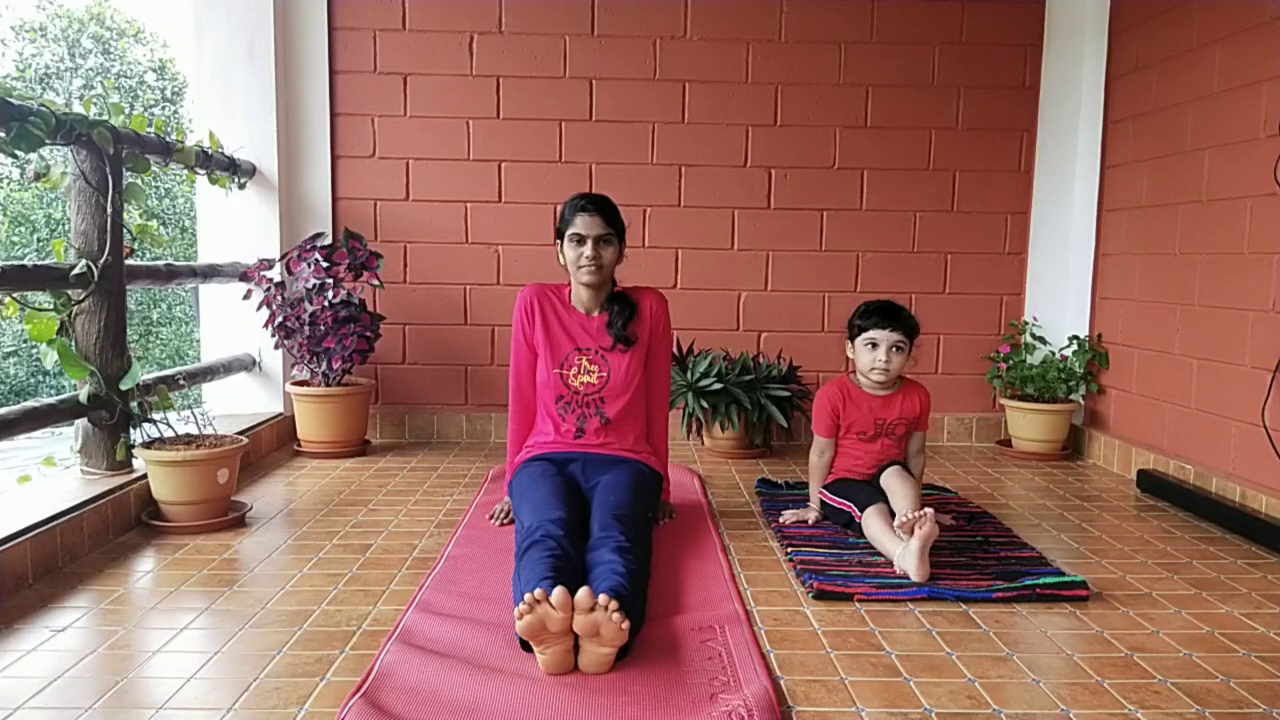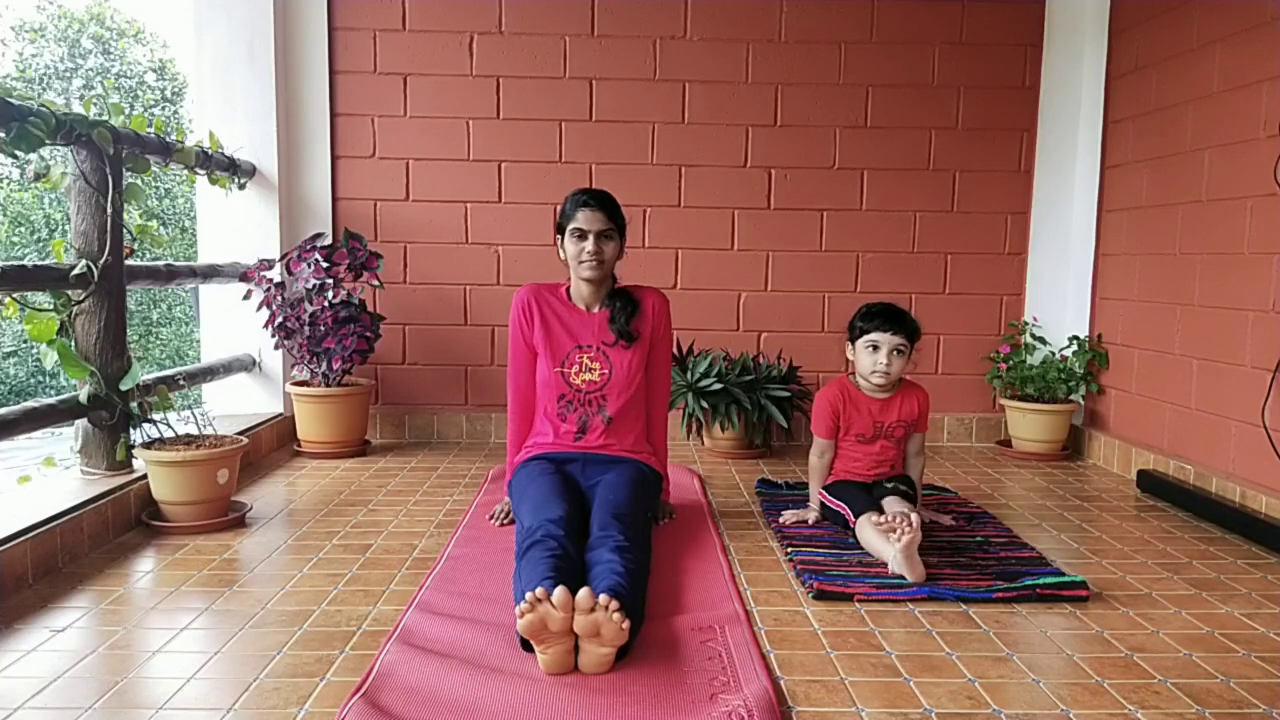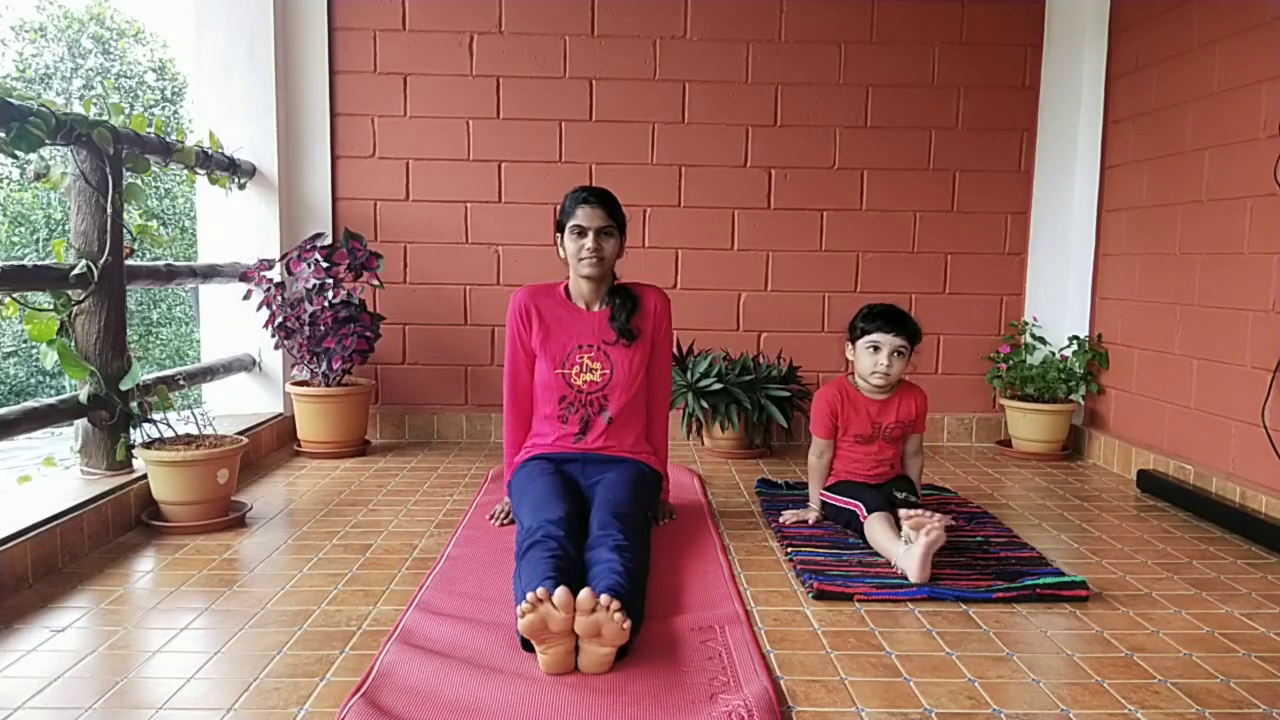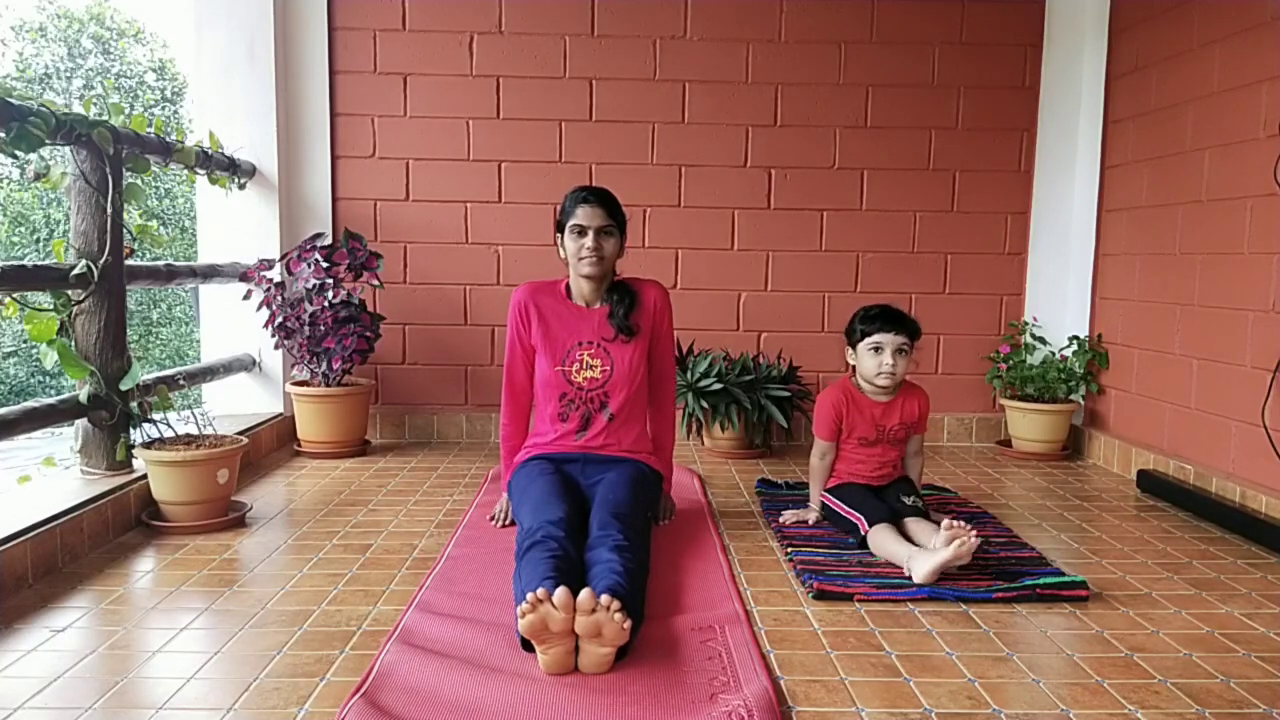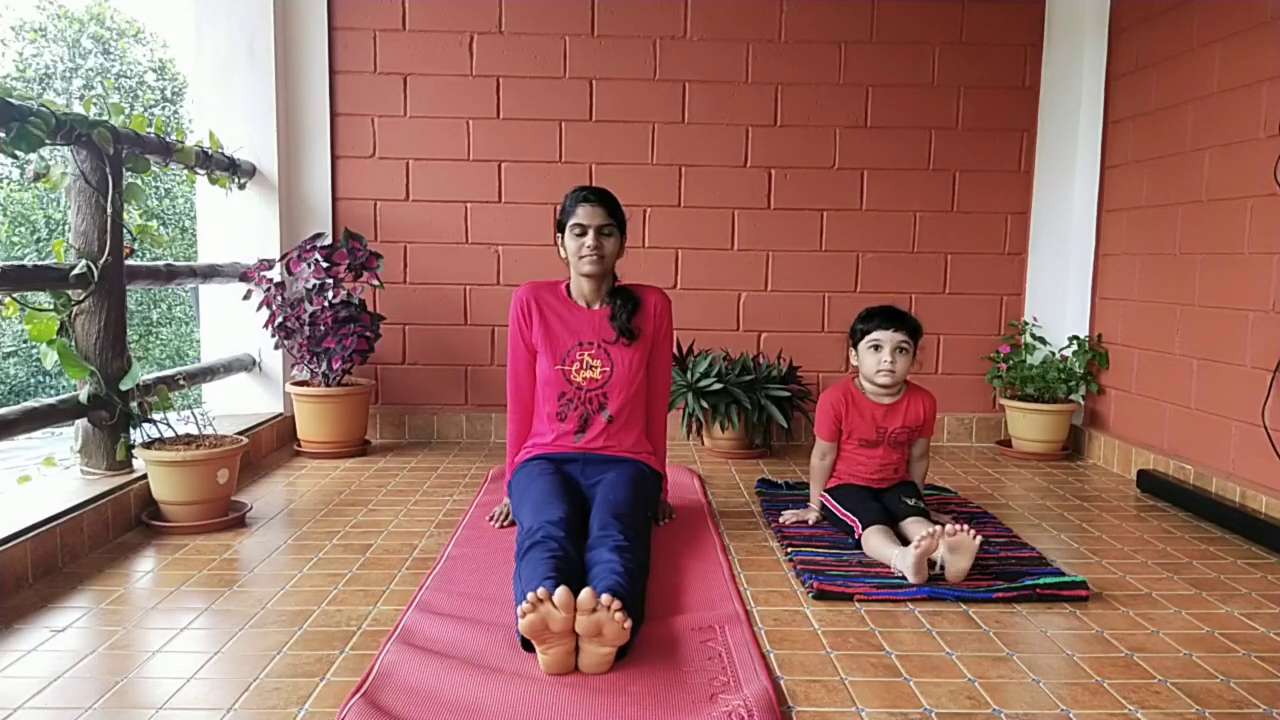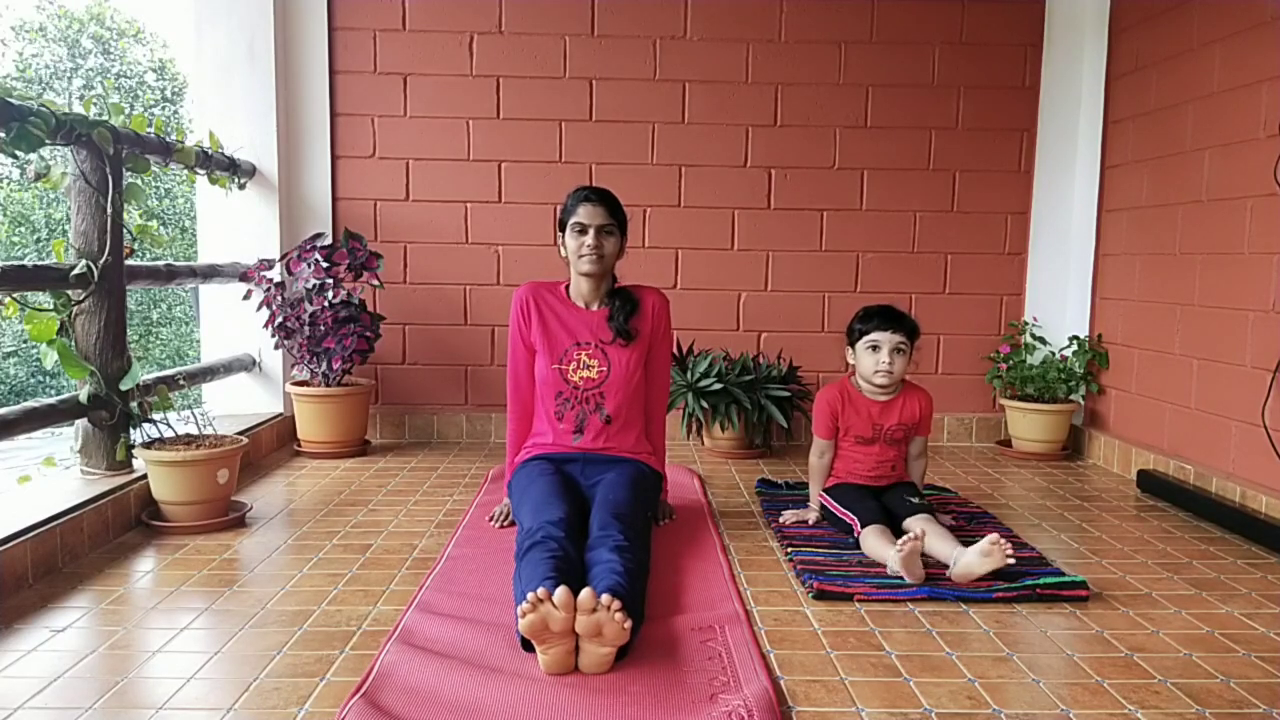
dt=0.4s
person 1, frame 1
left shoulder: (649, 307)
right shoulder: (534, 303)
left elbow: (658, 403)
right elbow: (522, 401)
left wrist: (660, 487)
right wrist: (514, 481)
left hip: (624, 463)
right hip: (547, 460)
left knee: (615, 533)
right knee: (547, 528)
left ankle: (609, 624)
right ankle: (548, 625)
person 1, frame 2
left shoulder: (650, 306)
right shoulder: (531, 303)
left elbow: (657, 403)
right elbow: (521, 402)
left wrist: (659, 487)
right wrist: (514, 480)
left hip: (623, 462)
right hip: (547, 460)
left knee: (615, 532)
right knee: (548, 527)
left ankle: (608, 623)
right ankle: (546, 624)
person 1, frame 3
left shoulder: (650, 305)
right shoulder: (529, 304)
left elbow: (658, 402)
right elbow: (517, 402)
left wrist: (659, 486)
right wrist: (513, 483)
left hip: (624, 463)
right hip: (546, 461)
left knee: (614, 533)
right knee: (548, 529)
left ankle: (608, 622)
right ankle: (545, 625)
person 1, frame 4
left shoulder: (651, 300)
right shoulder: (530, 301)
left elbow: (662, 396)
right elbow: (516, 399)
left wrist: (662, 481)
right wrist: (510, 483)
left hip: (624, 462)
right hip: (546, 460)
left knee: (614, 532)
right knee: (548, 528)
left ankle: (607, 624)
right ankle: (549, 624)
person 1, frame 5
left shoulder: (651, 305)
right shoulder: (531, 301)
left elbow: (657, 402)
right elbow: (521, 401)
left wrist: (657, 485)
right wrist: (514, 482)
left hip: (624, 463)
right hip: (546, 460)
left knee: (614, 532)
right knee: (549, 528)
left ankle: (607, 621)
right ankle: (547, 619)
person 1, frame 6
left shoulder: (650, 306)
right shoulder: (531, 301)
left elbow: (656, 403)
right elbow: (520, 401)
left wrist: (657, 485)
right wrist: (513, 481)
left hip: (623, 463)
right hip: (546, 460)
left knee: (614, 532)
right knee: (548, 528)
left ankle: (607, 622)
right ankle: (546, 623)
person 2, frame 1
left shoulder: (917, 396)
right shoulder: (833, 395)
left elbow: (915, 453)
right elbow: (821, 453)
left wrist: (914, 504)
right wrist: (815, 505)
left hip: (892, 482)
right hip: (843, 484)
left knee: (895, 473)
right knee: (872, 505)
left ankle: (910, 527)
right ankle: (905, 555)
person 2, frame 2
left shoulder: (916, 398)
right shoulder: (833, 395)
left elbow: (915, 455)
right elbow: (821, 454)
left wrist: (913, 503)
right wrist: (814, 505)
left hip: (889, 483)
right hip: (843, 485)
left knee: (897, 495)
right knee: (866, 512)
left ankle: (905, 537)
right ankle: (897, 557)
person 2, frame 3
left shoulder: (914, 398)
right shoulder: (832, 396)
left elbow: (912, 454)
right elbow: (821, 454)
left wrist: (914, 504)
right wrist: (815, 505)
left hip: (889, 483)
right hip: (842, 486)
left knee: (906, 511)
right knee: (875, 509)
left ankle: (920, 543)
right ankle: (906, 557)
person 2, frame 4
left shoulder: (916, 399)
right shoulder: (834, 398)
left elbow: (913, 455)
right elbow: (822, 456)
left wrist: (913, 498)
right wrist: (815, 505)
left hip: (892, 483)
right hip: (844, 486)
left knee: (913, 517)
right knee: (876, 520)
left ankle: (945, 549)
right ankle: (916, 559)
person 2, frame 5
left shoulder: (923, 402)
right shoulder: (836, 398)
left elbow: (918, 458)
right elbow: (824, 455)
left wrist: (915, 499)
right wrist: (816, 505)
left hip: (894, 486)
right hip: (846, 487)
left knee: (916, 519)
right knee: (874, 523)
left ankle: (947, 556)
right ankle: (905, 560)
person 2, frame 6
left shoulder: (918, 399)
right shoulder: (832, 397)
left elbow: (917, 456)
right elbow: (821, 455)
left wrist: (913, 498)
right wrist: (815, 505)
left hip: (894, 484)
right hip: (845, 486)
left knee: (920, 518)
right knee: (871, 522)
left ankle: (960, 559)
right ankle: (898, 561)
